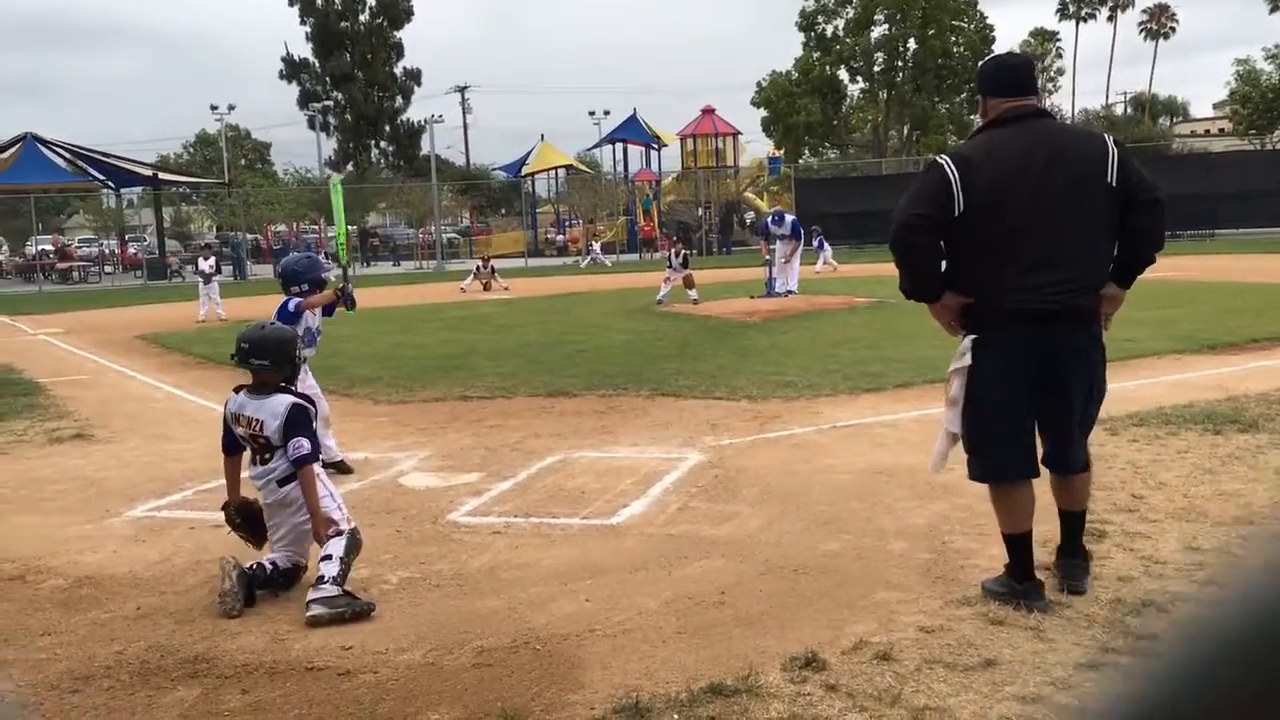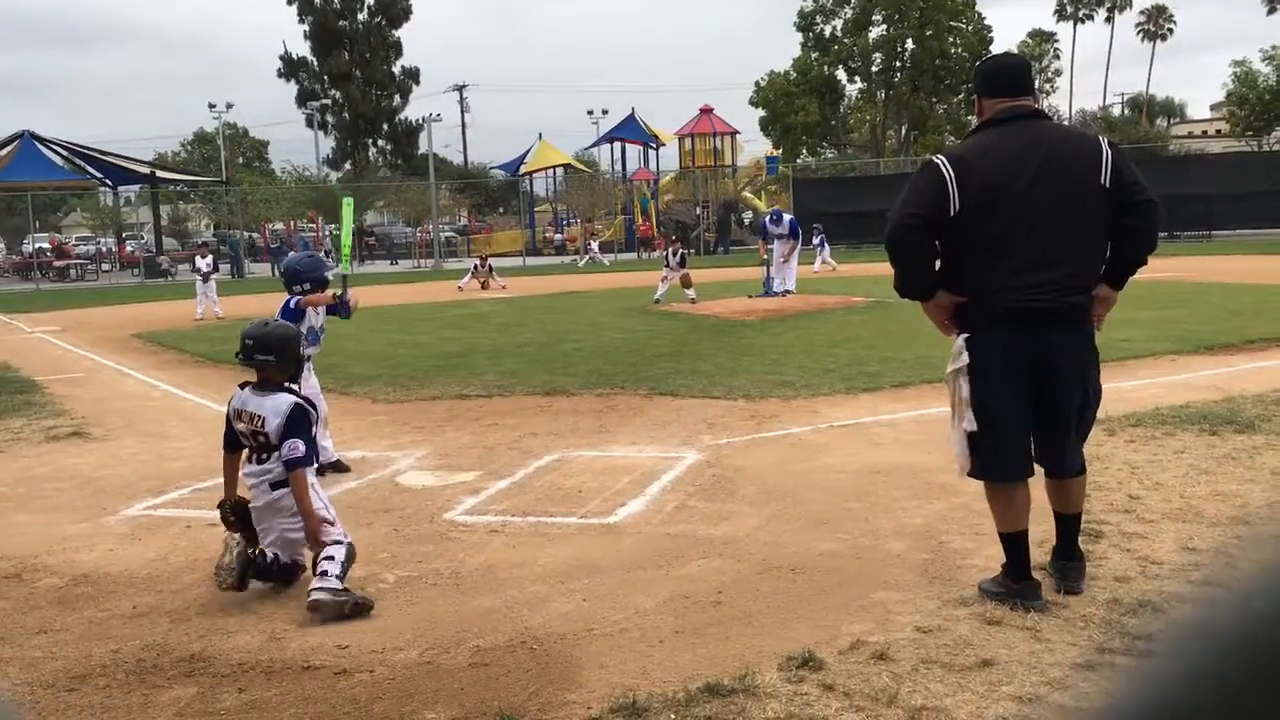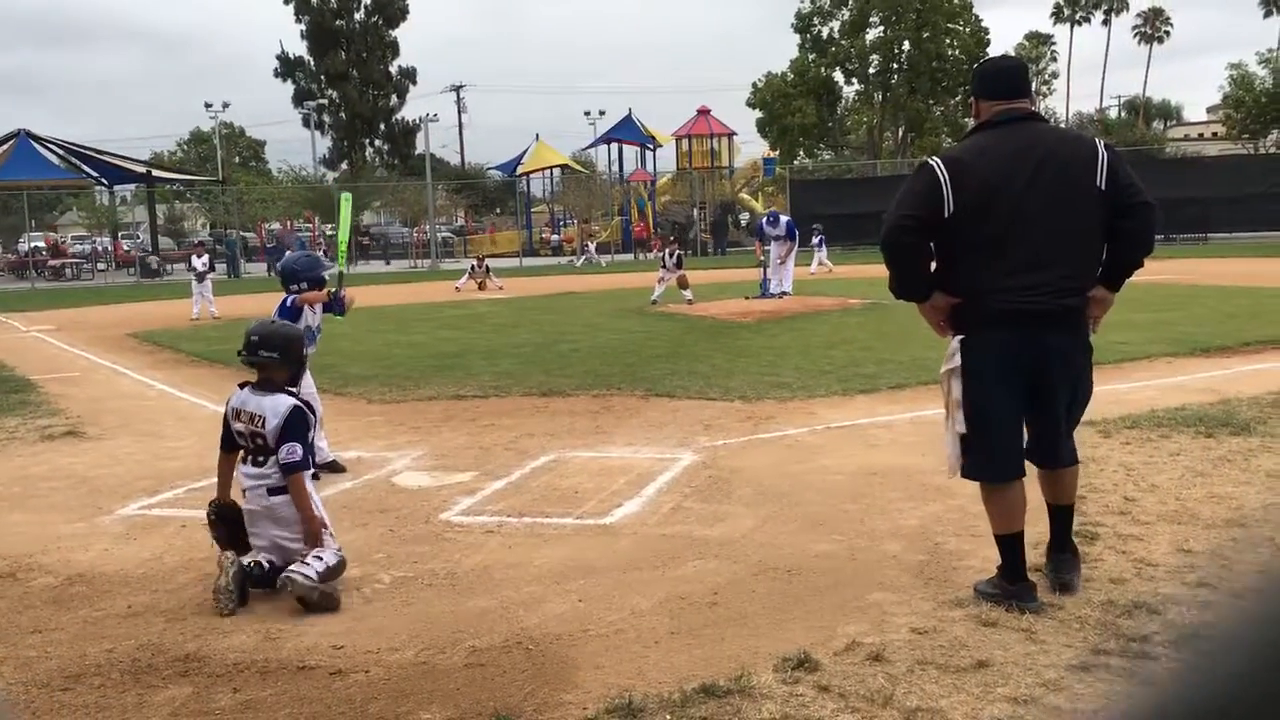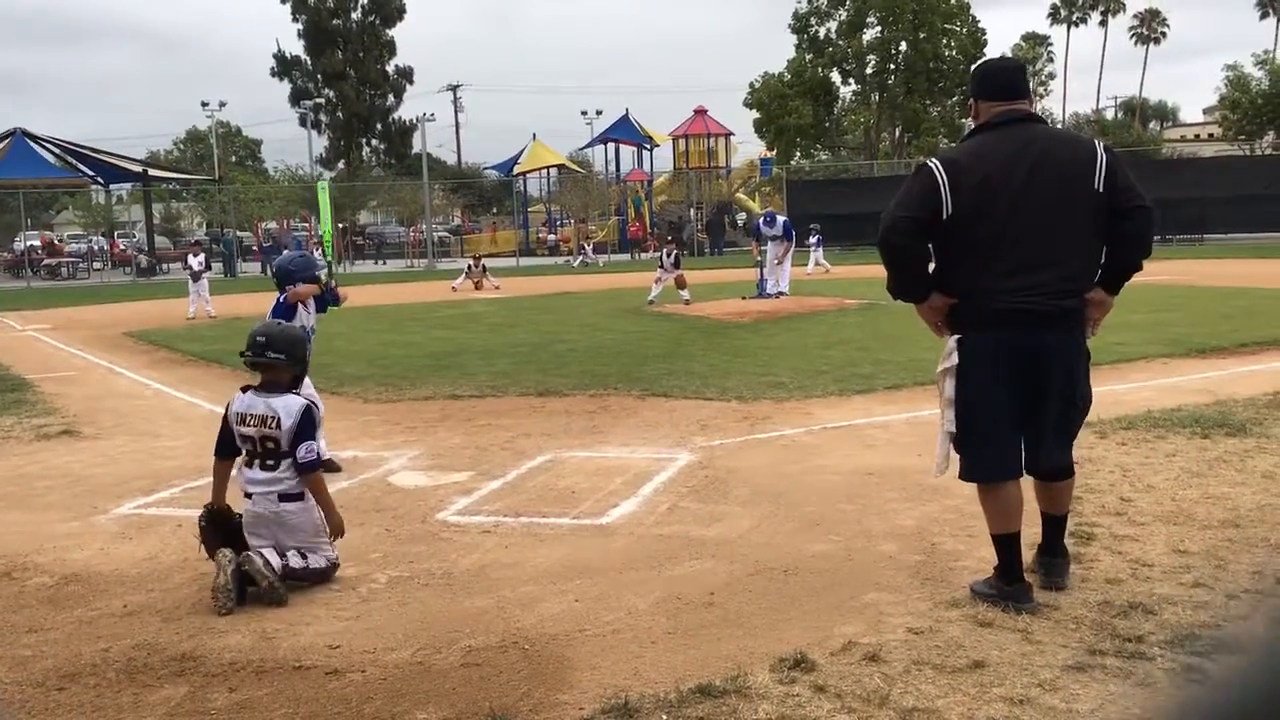
dt=0.2s
person 1, frame 1
left shoulder: (961, 164)
right shoulder: (1099, 149)
left elbow: (909, 231)
right elbow: (1150, 211)
left wrist: (934, 294)
right wrist: (1119, 279)
left hip: (998, 332)
right hip: (1077, 327)
left knee: (1005, 456)
right knee: (1069, 446)
left ankle: (1022, 578)
right ankle: (1073, 558)
person 1, frame 2
left shoulder: (956, 164)
right shoulder: (1094, 151)
left elbow: (904, 232)
right elbow: (1143, 213)
left wrist: (927, 293)
right wrist: (1111, 281)
left hip: (992, 332)
right hip: (1070, 327)
left knee: (1001, 456)
right knee: (1064, 449)
left ankle: (1019, 578)
right ankle: (1069, 560)
person 1, frame 3
left shoulder: (952, 166)
right shoulder: (1090, 153)
left elbow: (899, 233)
right elbow: (1139, 216)
left wrist: (923, 293)
right wrist: (1107, 282)
left hip: (987, 332)
right hip: (1065, 327)
left knee: (997, 457)
right knee: (1056, 443)
left ankle: (1015, 579)
right ankle: (1062, 554)
person 1, frame 4
left shoulder: (950, 167)
right shoulder: (1089, 155)
left elbow: (897, 233)
right elbow: (1137, 218)
left wrist: (922, 294)
right wrist: (1107, 285)
left hip: (984, 334)
right hip: (1062, 329)
left knee: (994, 457)
right knee: (1054, 450)
left ankle: (1011, 579)
right ankle: (1053, 556)
person 2, frame 1
left shoulder: (234, 403)
right shoulder: (292, 407)
left elbow: (231, 455)
right elbow: (303, 463)
left wrist: (234, 501)
right wrist: (316, 513)
left hip: (269, 494)
right hip: (299, 486)
left knee: (287, 564)
right knee: (343, 534)
left ankle: (242, 576)
right ankle: (325, 595)
person 2, frame 2
left shoulder: (237, 399)
right shoulder: (292, 407)
left elbow: (231, 453)
right elbow: (295, 466)
left wrist: (229, 498)
right wrist: (308, 514)
left hip: (260, 498)
right hip: (290, 492)
left knee: (286, 566)
right knee: (336, 543)
left ankle: (246, 557)
right ankle: (326, 587)
person 2, frame 3
left shoulder: (236, 400)
right shoulder: (290, 409)
left elbow: (227, 453)
right elbow: (294, 469)
left wrist: (222, 499)
right wrist: (310, 517)
left hip: (253, 501)
right hip: (286, 498)
left knee: (275, 569)
right knee: (329, 556)
left ankle: (241, 569)
right ankle: (303, 577)
person 2, frame 4
left shoulder: (237, 404)
right shoulder: (299, 408)
left elbow: (223, 457)
right elbow: (309, 469)
left wrist: (216, 504)
right wrist: (331, 512)
left hip: (255, 504)
right hip: (293, 503)
left knee: (262, 568)
right knee: (325, 562)
left ankle: (238, 568)
right ankle: (269, 562)
person 3, frame 1
left shoulder: (317, 303)
right shoulder: (290, 306)
left elbow: (344, 301)
right elbow: (308, 303)
left wrist: (346, 297)
right wrist: (338, 294)
left hip: (302, 369)
left knee: (321, 411)
left ankle: (330, 456)
person 3, frame 2
left shoulder: (321, 301)
right shoulder: (292, 305)
left elbow: (350, 301)
right elbow: (309, 301)
left wrist: (346, 304)
right wrist: (336, 299)
left hip: (305, 367)
left knee: (320, 412)
left ankle: (325, 456)
person 3, frame 3
left shoulder: (317, 302)
right shoulder: (290, 304)
left elbow: (347, 299)
right elbow: (305, 297)
left wrist: (342, 301)
right wrist: (330, 296)
left knee: (314, 412)
left ankle: (321, 457)
person 3, frame 4
left shoulder: (310, 301)
right shoulder: (284, 303)
left elbow: (341, 295)
right elbow: (297, 292)
left wrist: (332, 292)
right wrist: (322, 287)
left knee: (314, 411)
left ankle: (318, 456)
